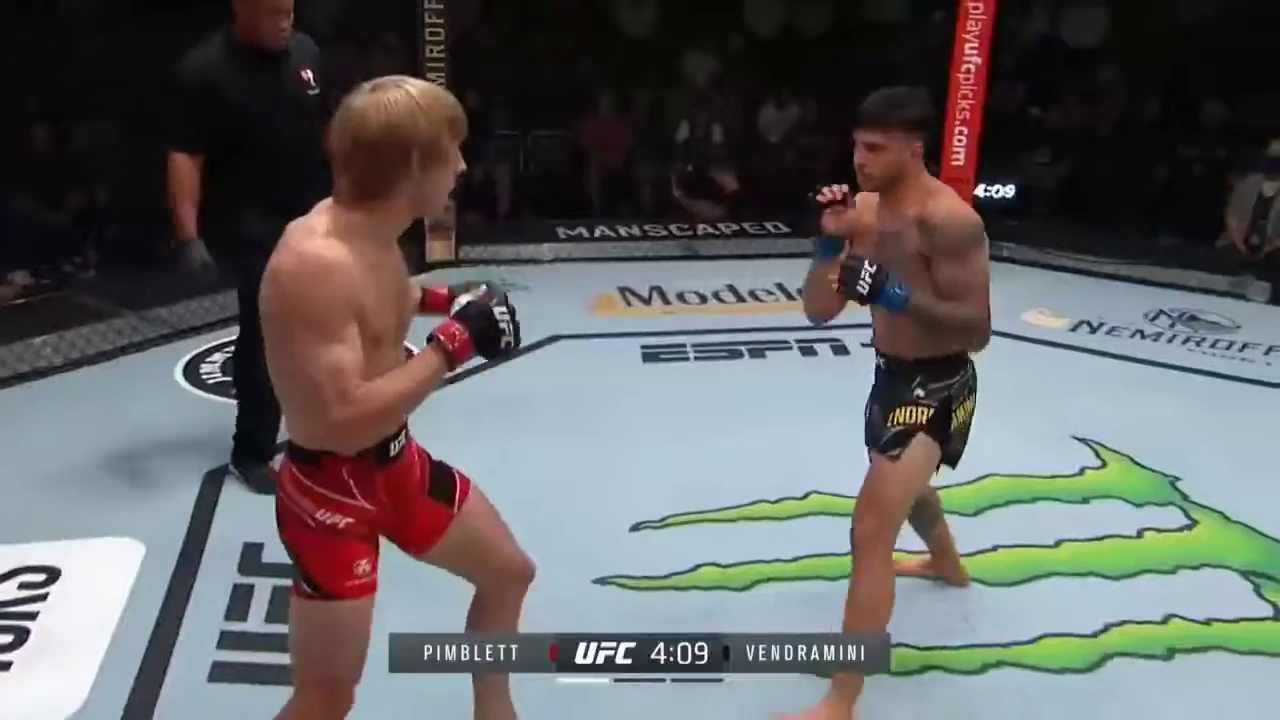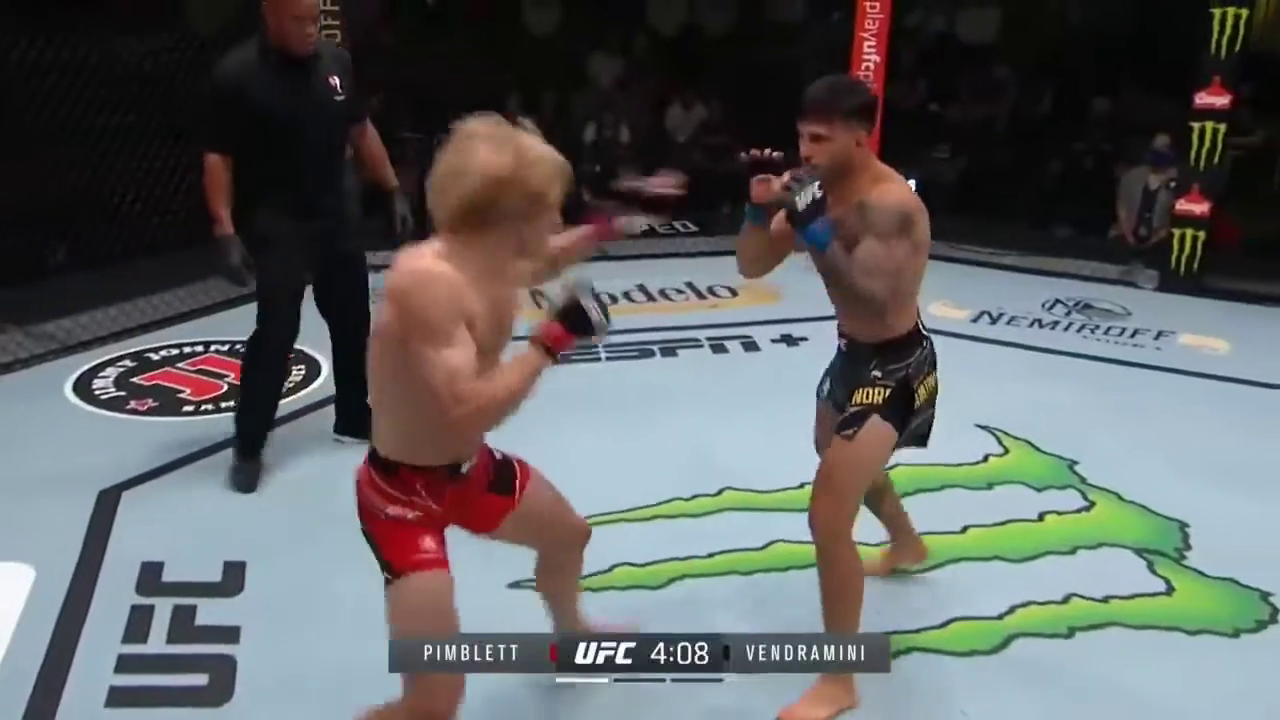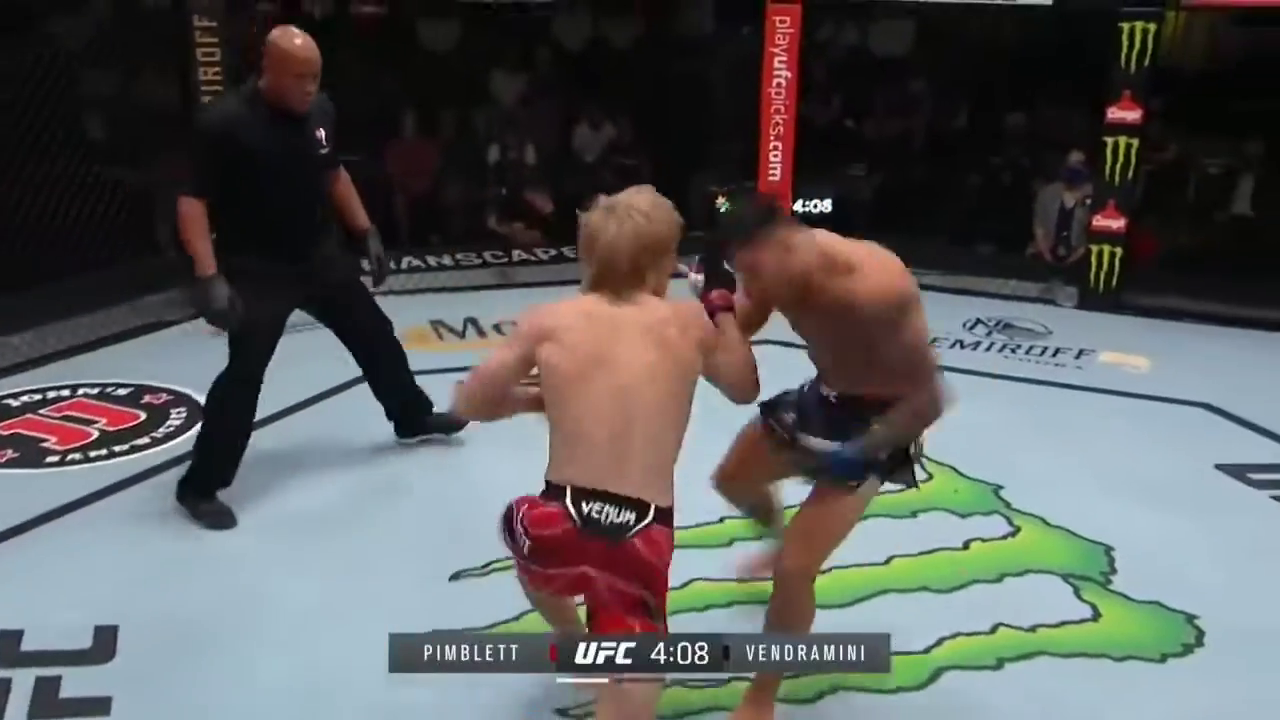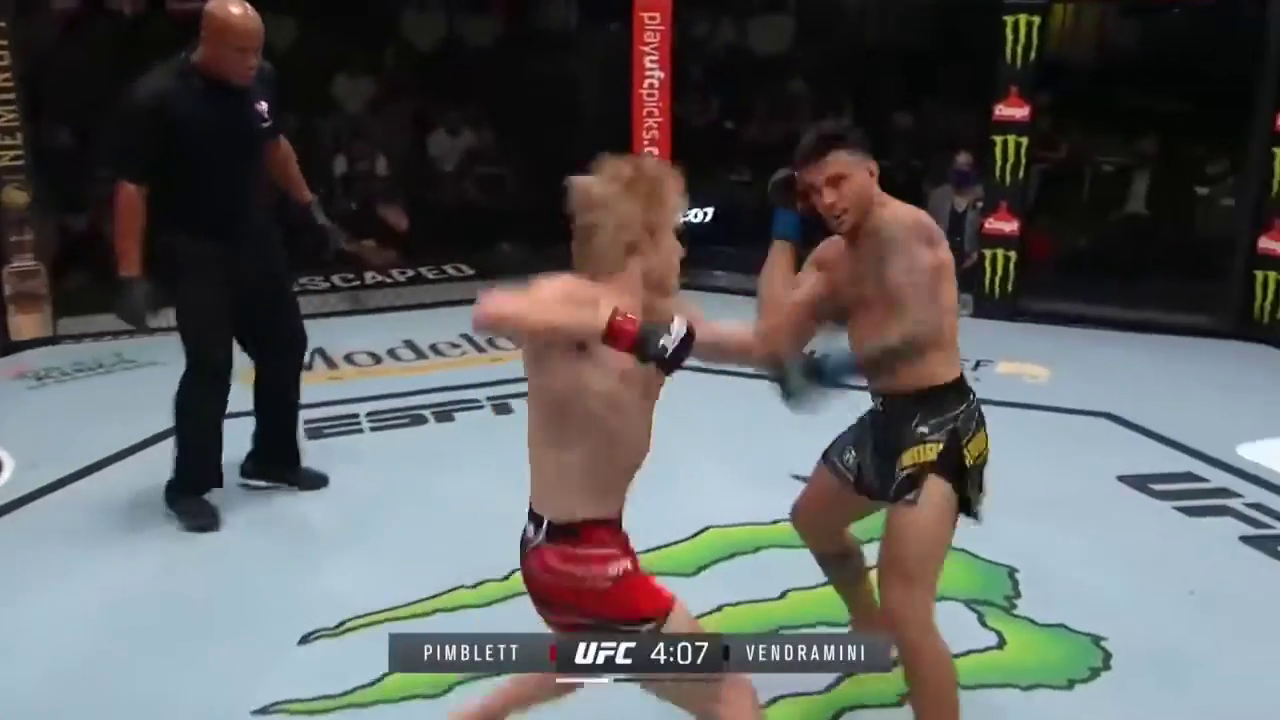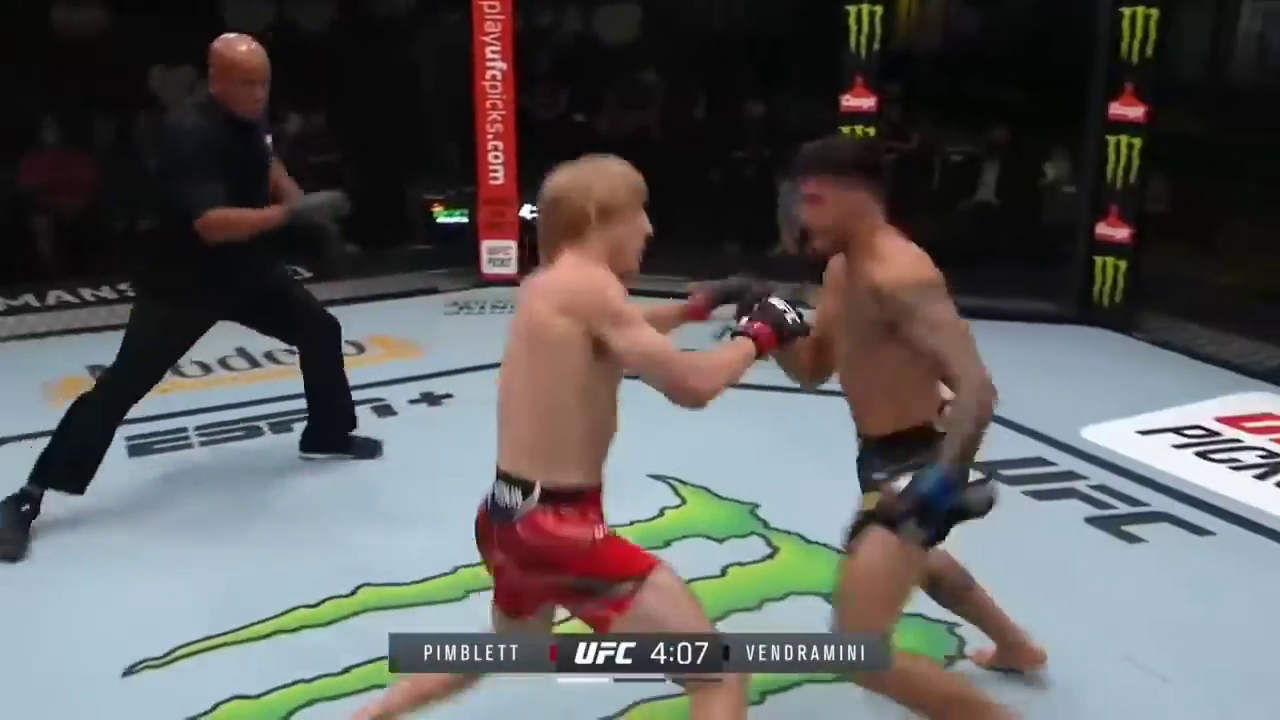
dt=0.5s
person 1, frame 1
left shoulder: (947, 219)
right shoulder: (862, 209)
left elbow: (975, 331)
right elbow: (818, 312)
left wrist: (892, 294)
right wrist: (831, 240)
left hip: (934, 386)
right hip: (891, 373)
left knee: (871, 532)
right knee: (901, 481)
right ankle: (946, 561)
person 1, frame 2
left shoulder: (891, 202)
right shoulder: (812, 183)
left elbow: (873, 307)
right elbow: (751, 265)
left wrist: (816, 232)
right wrist: (761, 209)
left hip: (893, 366)
right hip: (853, 354)
left knee: (827, 515)
right knee: (838, 454)
right ankle: (906, 544)
person 1, frame 3
left shoulder: (876, 289)
right shoulder: (771, 270)
left elbow: (926, 398)
left wrist: (865, 455)
left hip: (872, 420)
right hip: (824, 397)
left knee: (797, 565)
right knee: (731, 480)
right ankle: (785, 548)
person 1, frame 4
left shoulder: (904, 228)
right shoulder: (830, 254)
left elbow: (920, 330)
right elbow: (775, 341)
left wrist: (834, 366)
left hip: (939, 422)
right hip: (890, 417)
left knee: (902, 609)
right knee: (811, 519)
right ankle: (871, 631)
person 1, frame 5
left shoulder: (900, 278)
right shoulder: (841, 269)
left elbow: (978, 390)
right elbow: (813, 369)
left wrist: (942, 476)
left hip: (917, 467)
right hip: (915, 449)
right knee: (912, 556)
right ankle: (1015, 644)
person 2, frame 1
left shoulder: (370, 228)
right shoulder: (314, 260)
right elbow: (349, 417)
left wrist: (431, 298)
right wrist: (451, 342)
left hip: (395, 458)
right hip: (327, 482)
left knee: (507, 572)
person 2, frame 2
left shoulder: (489, 257)
right shoulder: (427, 282)
left elbow: (541, 265)
right elbow: (467, 413)
left wrist: (602, 229)
right wrist: (554, 337)
left hip: (466, 465)
right hip: (402, 495)
left knee: (567, 533)
left ankle: (570, 629)
person 2, frame 3
left shoulder: (549, 323)
right shoulder: (691, 321)
left elbow: (468, 404)
right elbow: (745, 388)
right wrist: (723, 307)
left hip: (556, 524)
right hip: (643, 542)
person 2, frame 4
left shoulder: (654, 310)
right shoulder: (571, 298)
left elbow: (730, 343)
right elbow: (490, 311)
right wrist: (618, 330)
left hip: (593, 541)
right hip: (574, 558)
person 2, frame 5
left shoulder: (543, 285)
right shoulder: (584, 287)
left elbow: (634, 333)
right elbow: (692, 384)
left wrist: (698, 304)
right wrist: (759, 335)
left hip: (507, 521)
right hip: (561, 532)
right knee: (721, 667)
person 3, frame 1
left shoulder: (306, 51)
right shoulder: (205, 69)
right elbow: (185, 156)
right wrist: (191, 237)
right hip: (269, 222)
right knee: (263, 337)
right ankle: (252, 453)
person 3, frame 2
left shoulder: (333, 59)
right shoulder: (238, 73)
left elbow: (359, 128)
right elbow: (218, 157)
left wrist: (394, 191)
right wrist: (226, 232)
left hip: (334, 218)
right hip: (277, 228)
left knee: (352, 323)
right knee: (276, 330)
left ankle: (355, 418)
right ankle: (249, 447)
person 3, frame 3
left shoulder: (319, 110)
right shoulder: (228, 121)
right elbow: (194, 201)
left wrist: (367, 235)
right wrist: (211, 278)
left hip: (316, 255)
right hip: (258, 267)
left knee: (375, 334)
right knee: (246, 371)
left ankle: (412, 416)
right ankle: (200, 487)
person 3, frame 4
left shoulder: (260, 79)
right shoulder: (158, 97)
right elbow: (132, 190)
left wrist: (309, 206)
right wrist: (132, 276)
left hip: (254, 241)
right hip: (193, 251)
left knee: (286, 346)
right knee: (208, 367)
left ankle: (273, 459)
right ankle: (188, 487)
person 3, frame 5
left shoulder: (249, 114)
right shoulder: (191, 131)
right elbow: (211, 224)
left wrist: (305, 206)
right wrist: (294, 213)
left hip: (246, 267)
right hip: (182, 277)
left knee: (321, 333)
right knee: (124, 384)
left ankle: (328, 434)
